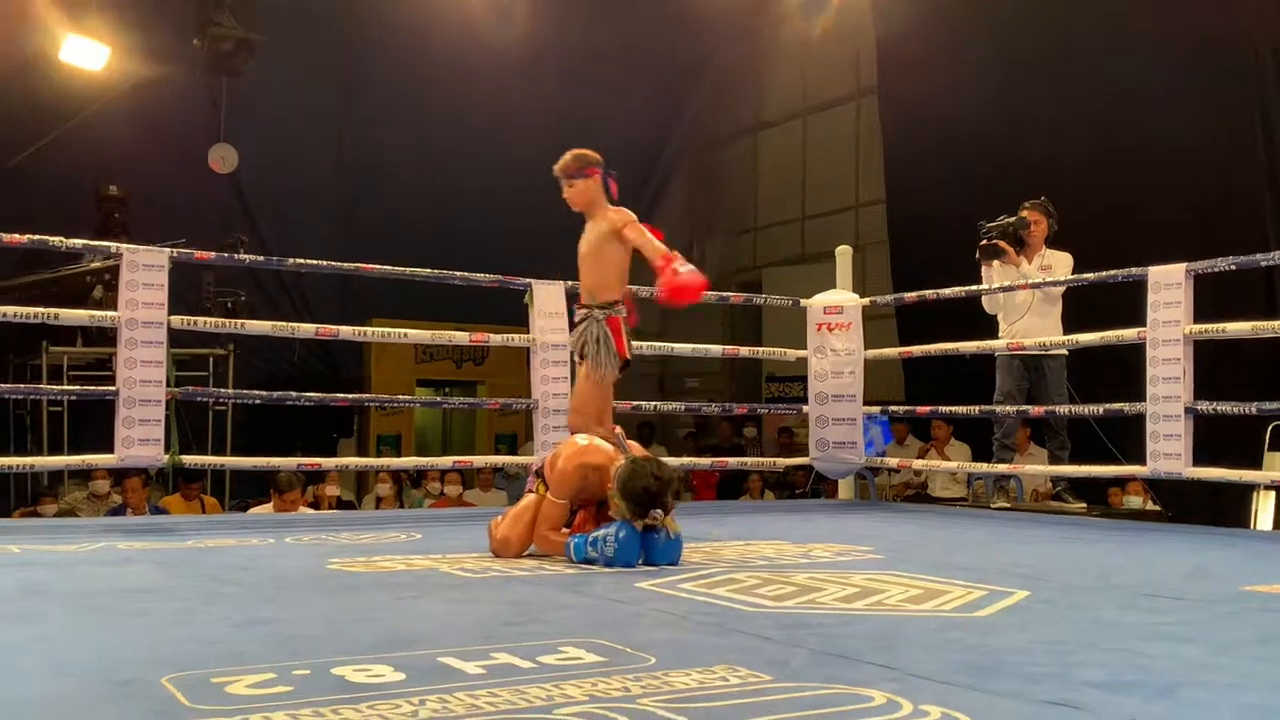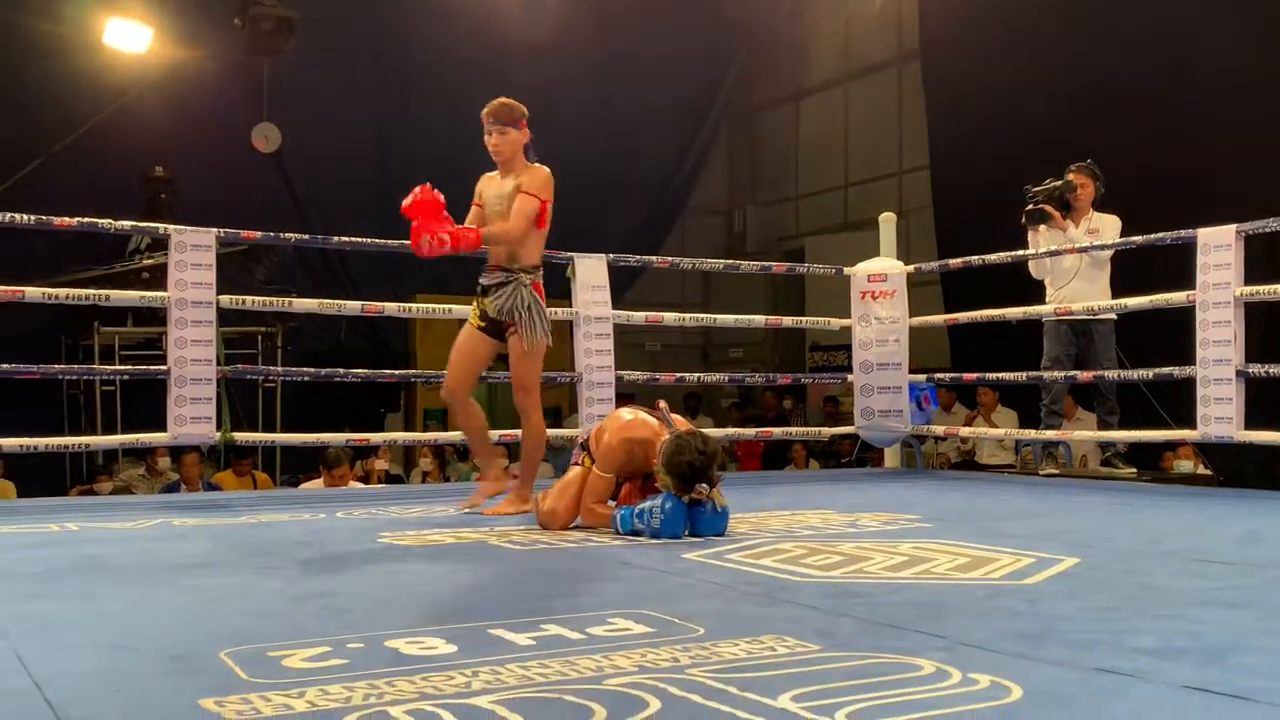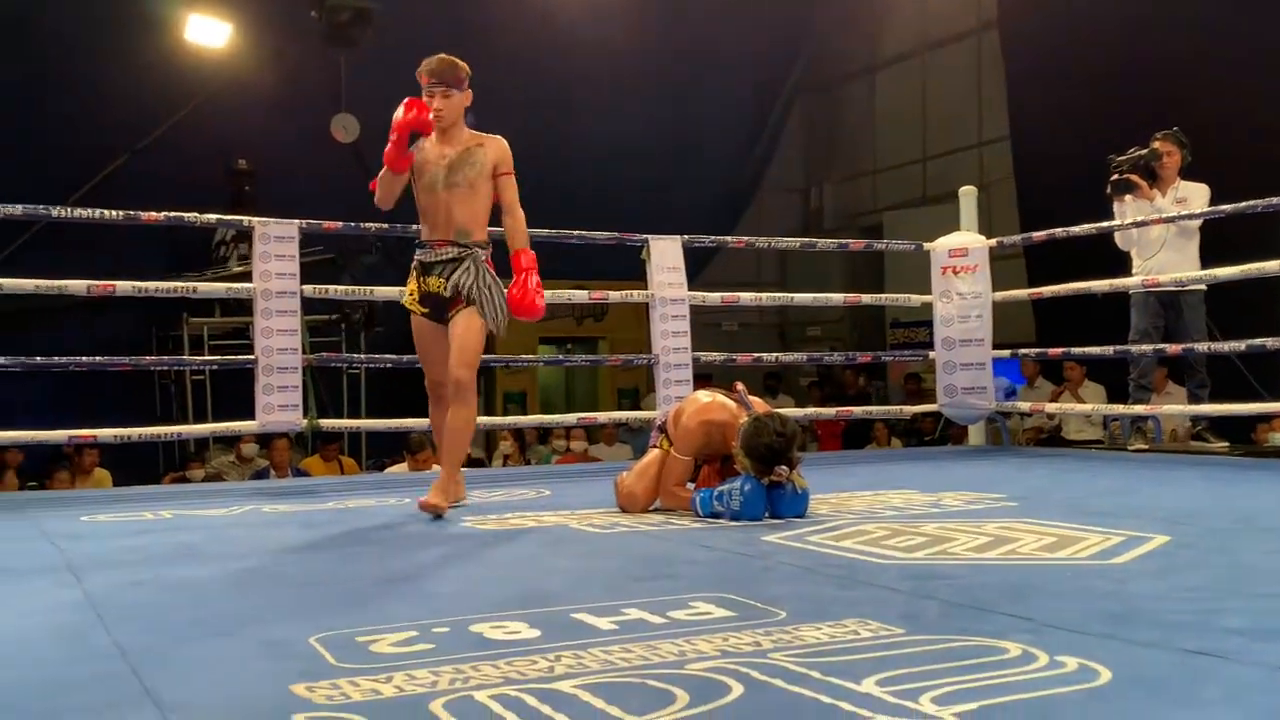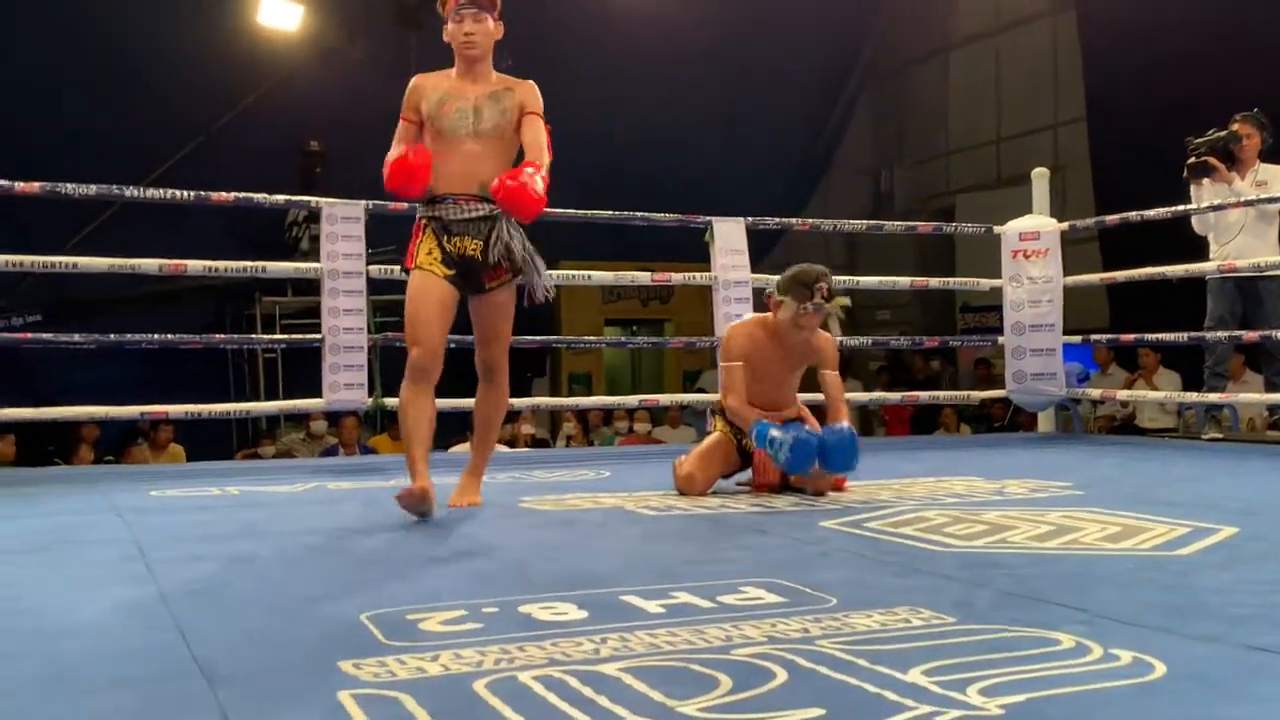
dt=0.7s
person 1, frame 1
left shoulder: (617, 217)
right shoulder: (593, 224)
left elbow: (649, 243)
left wrist: (674, 266)
left hip: (605, 329)
right hip: (589, 326)
left knee: (582, 427)
right knee: (598, 432)
person 1, frame 2
left shoulder: (538, 176)
right shoulder: (486, 183)
left elbow: (513, 231)
right elbow: (468, 234)
left wrist: (455, 239)
right wrist: (434, 220)
left hip: (523, 292)
right hip: (489, 294)
left knee: (525, 399)
right knee: (453, 392)
left ankle: (523, 492)
right ankle: (491, 474)
person 1, frame 3
left shoulder: (493, 148)
right shoulder: (415, 148)
left elbow: (512, 213)
right elbow: (383, 200)
left wrist: (527, 270)
right wrist: (400, 144)
left hip: (472, 269)
right hip: (425, 270)
left knee: (460, 380)
right knee: (437, 385)
left ankle: (444, 487)
right ankle: (452, 479)
person 1, frame 4
left shoulder: (522, 93)
right shoulder: (423, 88)
left elbow: (538, 153)
right elbow: (396, 160)
left wrist: (531, 180)
right wrist: (398, 167)
left hip: (494, 231)
right hip: (436, 230)
left knee: (493, 366)
right knee: (423, 359)
left ankle: (473, 475)
right ankle: (421, 479)
person 2, frame 1
left shoulder: (1061, 259)
right shoulder: (1003, 261)
left elbow: (1053, 290)
right elbow: (992, 307)
left wrist: (1019, 264)
right wrist: (988, 267)
left hip: (1050, 352)
right hip: (1011, 351)
left knee: (1056, 420)
right knee: (1005, 419)
left ankle: (1060, 486)
right ankle: (1000, 486)
person 2, frame 2
left shoulder: (1109, 222)
right shoulder: (1049, 226)
left elbow: (1101, 254)
right elbow: (1039, 272)
left wrist: (1066, 228)
right wrist: (1034, 232)
left hip: (1098, 316)
right hip: (1059, 316)
left knee: (1105, 385)
right knee: (1053, 386)
left ankle: (1109, 452)
right ankle: (1049, 453)
person 2, frame 3
left shoulder: (1197, 191)
right shoulder: (1135, 196)
left elbow: (1189, 223)
right elbow: (1125, 243)
left wrist: (1152, 198)
right wrist: (1120, 203)
left hip: (1187, 288)
right hip: (1146, 288)
left knee: (1195, 357)
right knee: (1141, 358)
left ankle: (1200, 425)
right ankle: (1138, 428)
person 2, frame 4
right shoulder: (1212, 179)
right elbow: (1202, 228)
left wrist: (1230, 181)
right wrist: (1197, 186)
right hip: (1223, 273)
right knee: (1217, 347)
right ankle: (1212, 417)
person 3, frame 1
left shoulder: (647, 473)
right shoulder: (573, 468)
right elbow: (542, 536)
right wrist: (588, 548)
left hip: (597, 499)
right hip: (550, 484)
right knee: (505, 546)
right ankle: (503, 522)
person 3, frame 2
left shoulder: (691, 441)
right shoulder: (619, 442)
right elbow: (589, 509)
left wrist: (709, 497)
right wrist: (634, 520)
left hip: (643, 471)
right hip: (595, 456)
right knee: (552, 517)
right ankle: (549, 494)
person 3, frame 3
left shoulder: (770, 424)
right shoulder: (698, 424)
right elbow: (668, 492)
left wrist: (787, 481)
right wrist: (713, 501)
left hip: (720, 450)
right hip: (674, 438)
right knee: (632, 499)
right ankle: (627, 479)
person 3, frame 4
left shoulder: (822, 344)
right shoulder: (741, 334)
left elbow: (837, 403)
right elbow: (734, 404)
left wrist: (842, 433)
right wrist: (770, 437)
left hip: (788, 422)
right hip: (737, 423)
left knee: (820, 481)
right knee: (689, 480)
left ankle: (776, 476)
